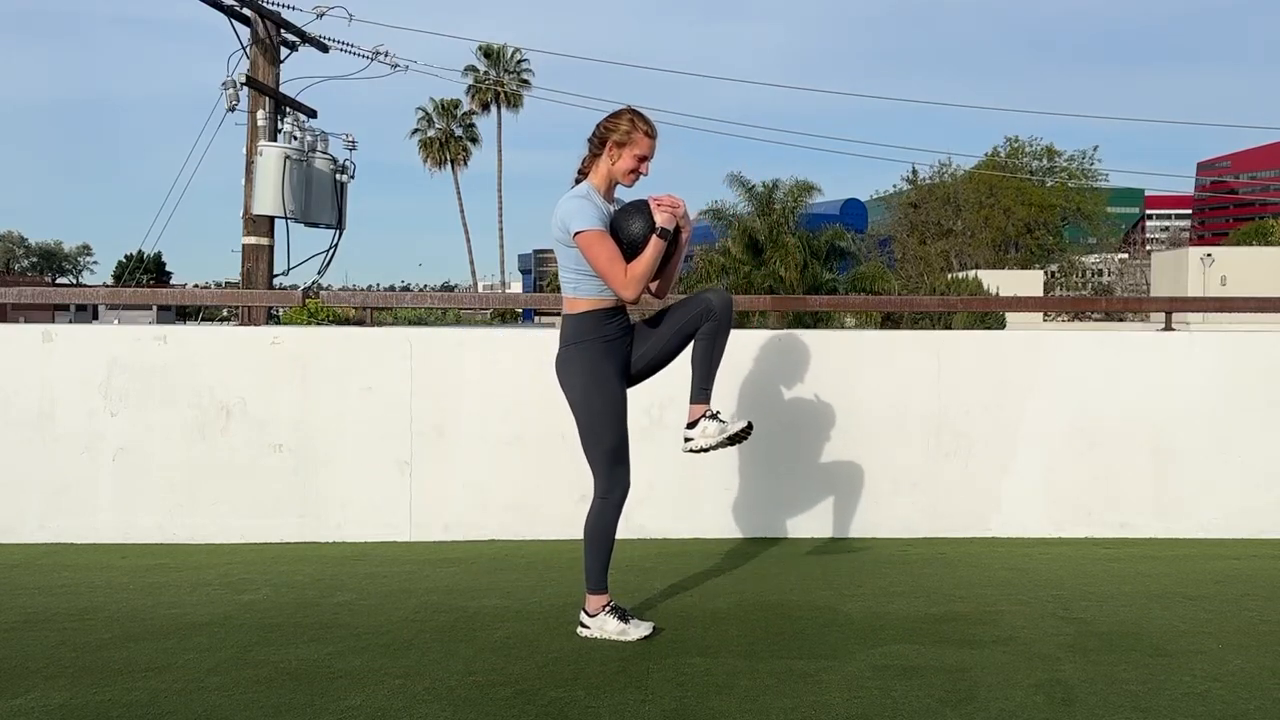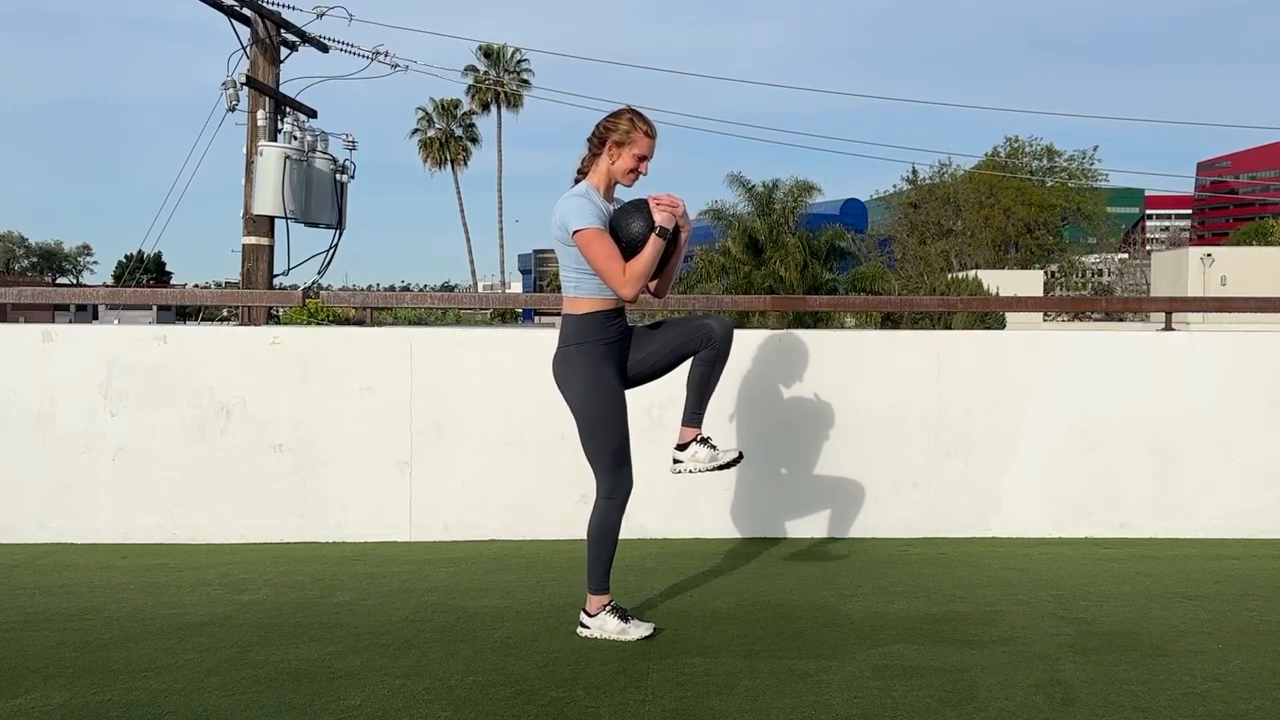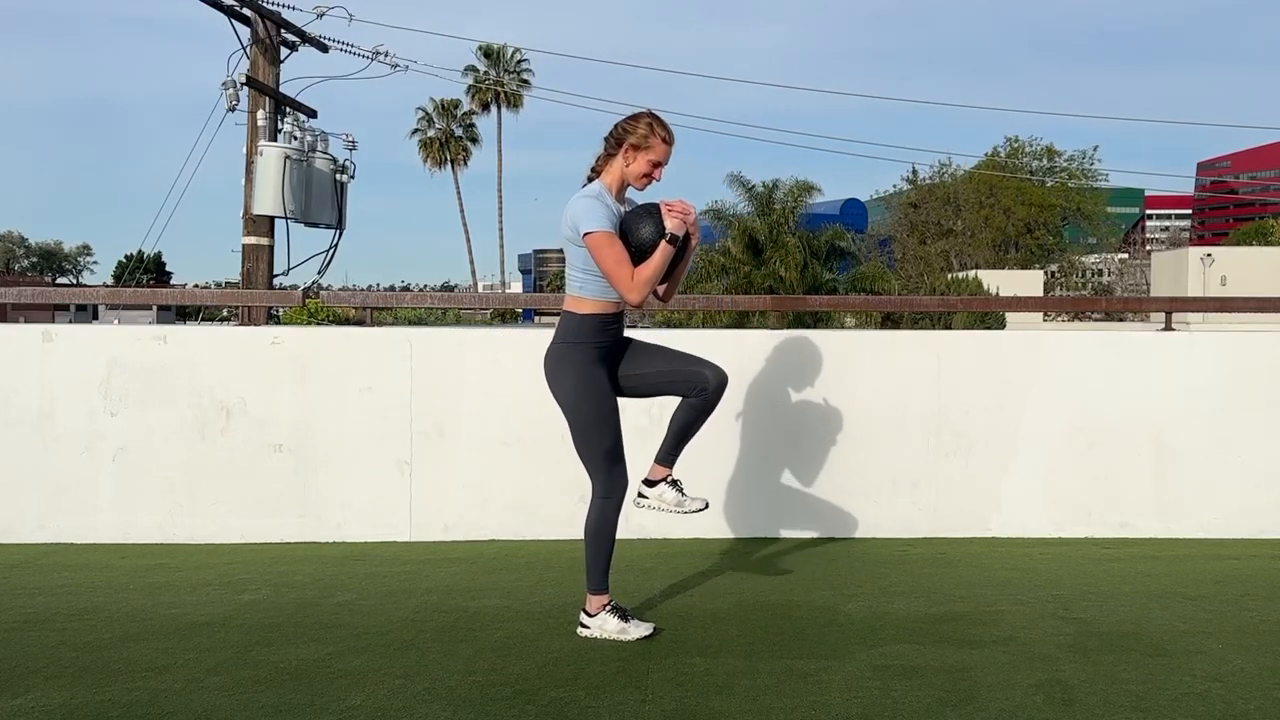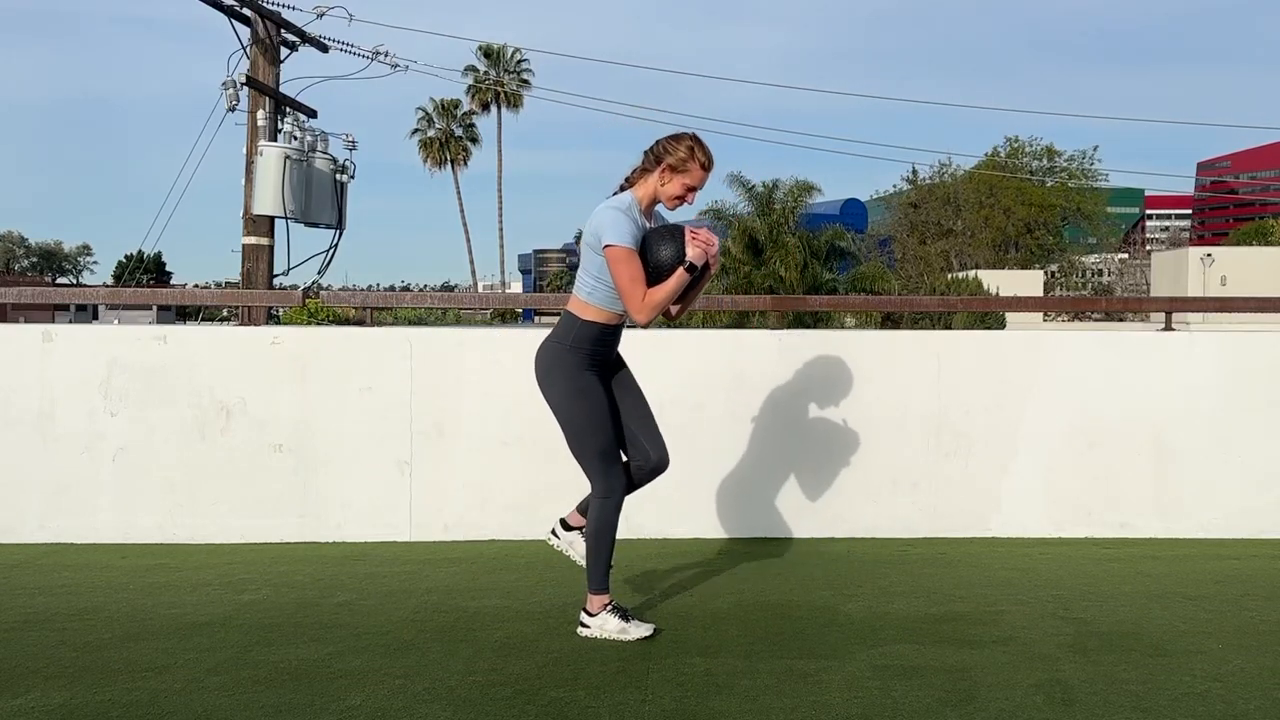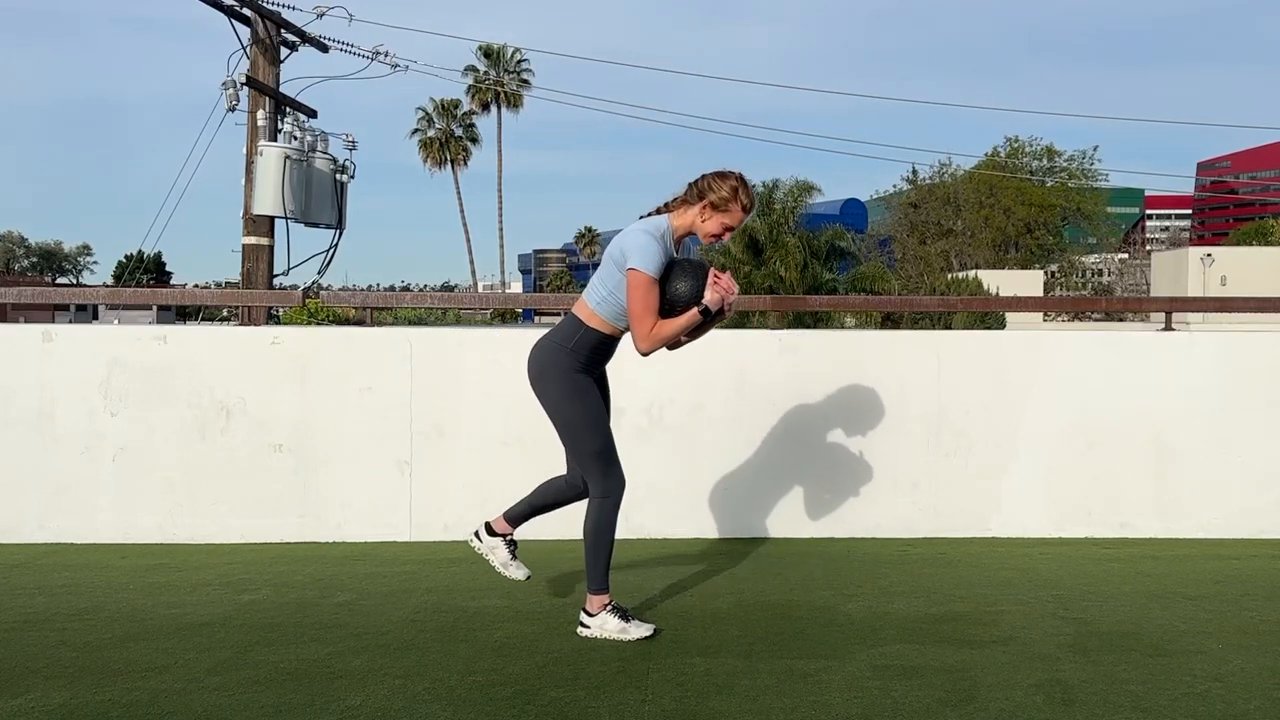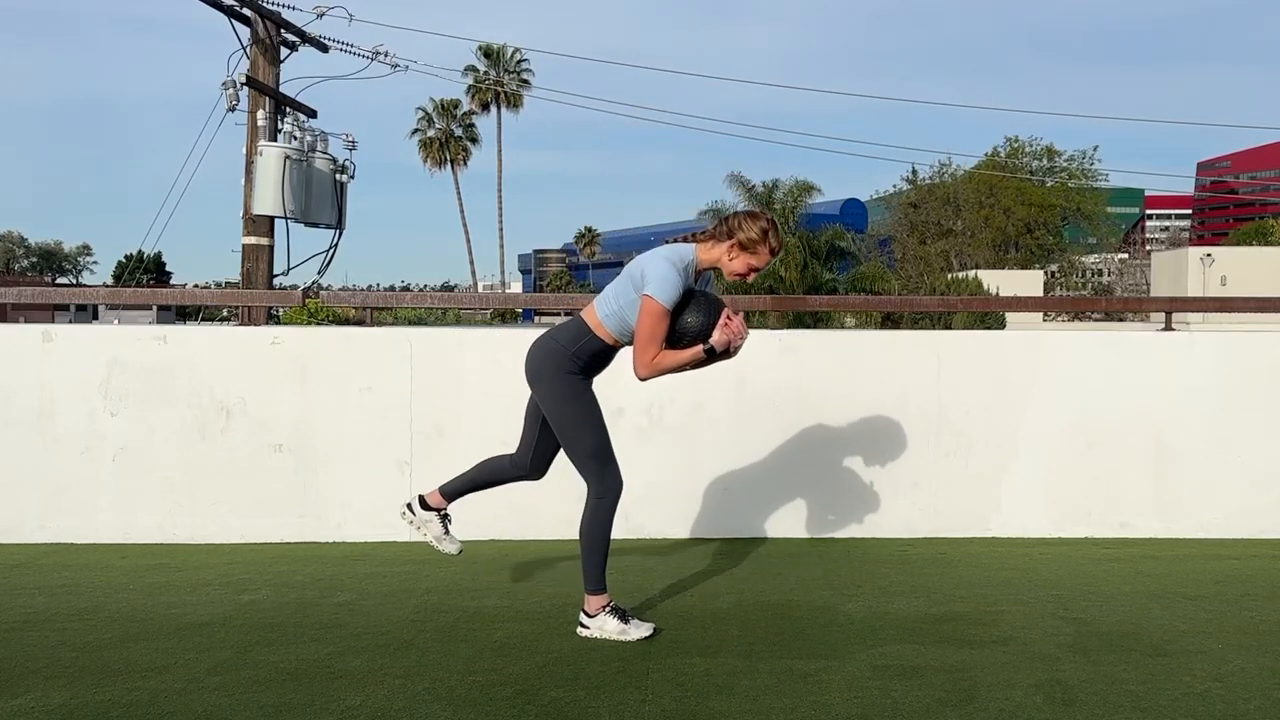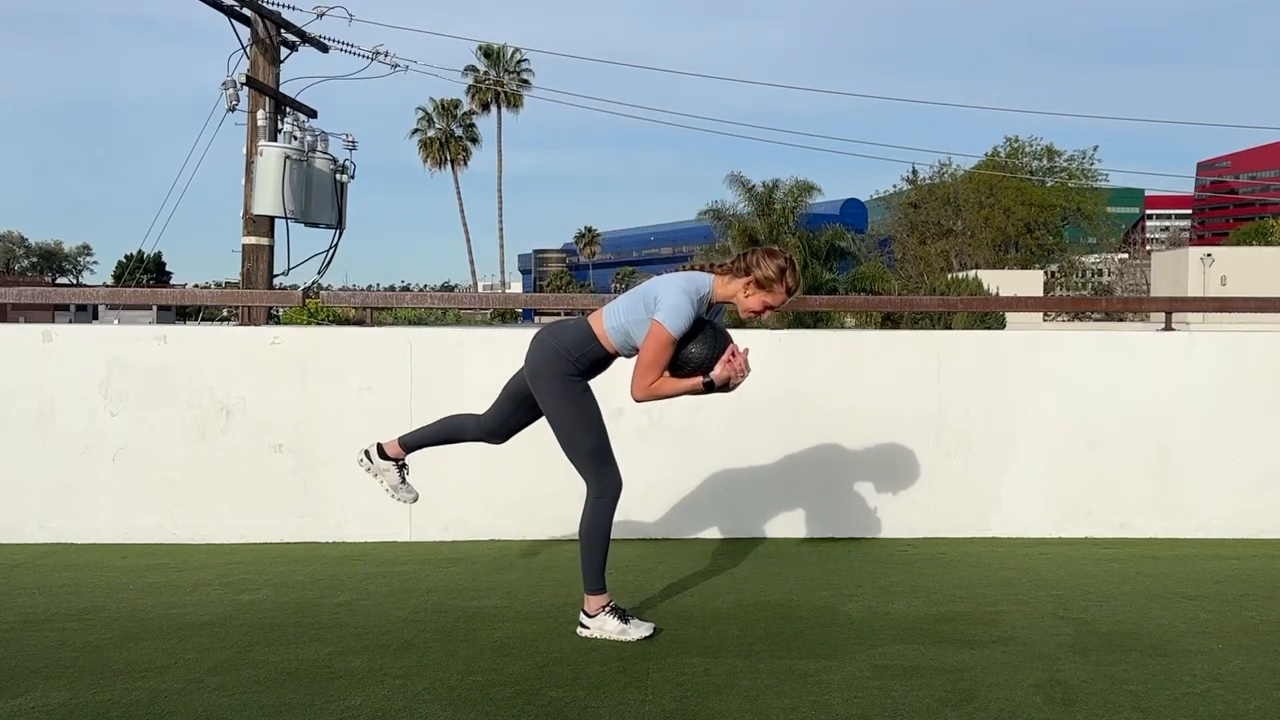
dt=0.2s
person 1, frame 1
left shoulder: (616, 206)
right shoulder: (578, 207)
left elbow: (658, 287)
right elbow: (628, 286)
left wrist: (680, 237)
right wrist: (661, 230)
left hip: (624, 343)
right hip: (588, 352)
left knee: (715, 303)
right knee: (613, 482)
left ankle: (698, 420)
right ankle: (595, 611)
person 1, frame 2
left shoulder: (617, 206)
right shoulder: (578, 205)
left elbow: (658, 288)
right elbow: (628, 286)
left wrist: (679, 236)
right wrist: (661, 229)
left hip: (621, 344)
right hip: (586, 354)
left knee: (715, 330)
right knee: (615, 483)
left ankle: (688, 442)
right ankle: (596, 611)
person 1, frame 3
left shoulder: (627, 208)
right shoulder: (590, 207)
left elbow: (663, 292)
right elbow: (633, 291)
left wrist: (686, 242)
right wrist: (670, 236)
left hip: (613, 348)
right hip: (578, 355)
left knee: (709, 380)
right knee: (610, 483)
left ankle: (658, 480)
right ankle: (596, 611)
person 1, frame 4
left shoulder: (654, 220)
right shoulder: (616, 218)
left elbow: (673, 311)
right elbow: (643, 311)
left wrist: (704, 270)
right wrist: (690, 263)
left hip: (602, 356)
right hip: (569, 360)
left knee: (650, 460)
right knee: (610, 482)
left ankle: (574, 525)
right ankle: (596, 611)
person 1, frame 5
left shoulder: (680, 245)
right shoulder: (647, 241)
left elbow: (674, 338)
right elbow: (647, 340)
left wrist: (717, 310)
right wrist: (705, 305)
left hip: (586, 363)
right hip: (563, 364)
left knee: (585, 479)
right knee: (606, 483)
left ankle: (496, 531)
right ankle: (596, 611)
person 1, frame 6
left shoulder: (701, 274)
right shoulder: (668, 270)
left elbow: (668, 356)
right elbow: (646, 366)
left wrist: (723, 347)
right wrist: (711, 347)
left hip: (568, 361)
right hip: (561, 366)
left knee: (529, 464)
right knee: (606, 484)
left ankle: (431, 504)
right ankle: (595, 612)
person 1, frame 7
left shoulder: (710, 298)
right shoulder: (683, 299)
left elbow: (677, 372)
right elbow: (643, 388)
left wrist: (720, 378)
right wrist: (710, 380)
left hip: (558, 353)
right hip: (560, 366)
left knee: (492, 428)
right knee: (605, 484)
left ankle: (390, 451)
right ankle: (595, 611)
